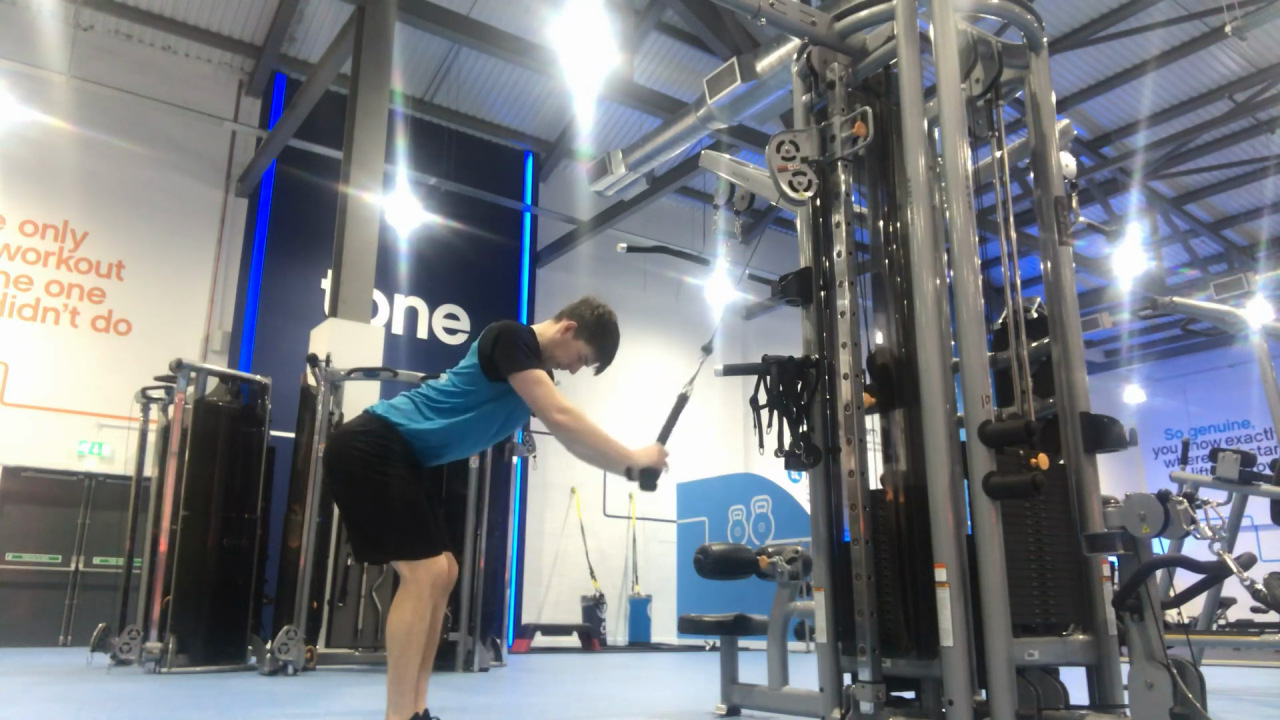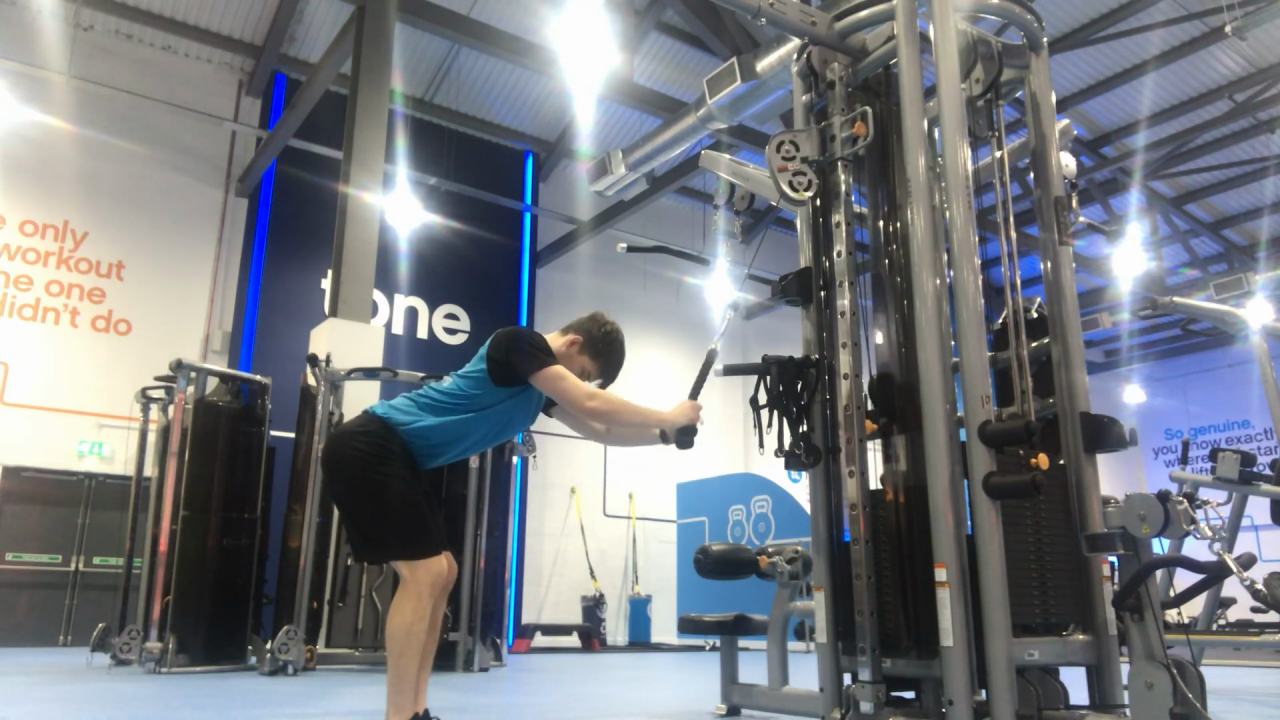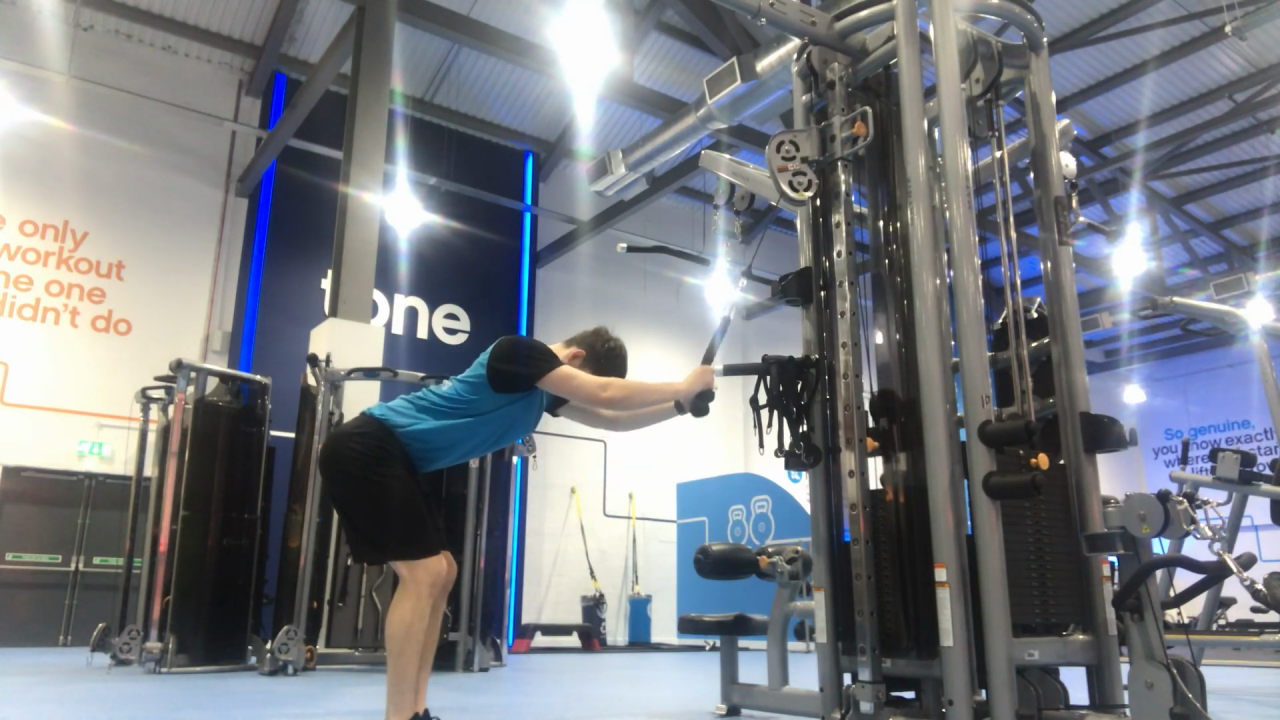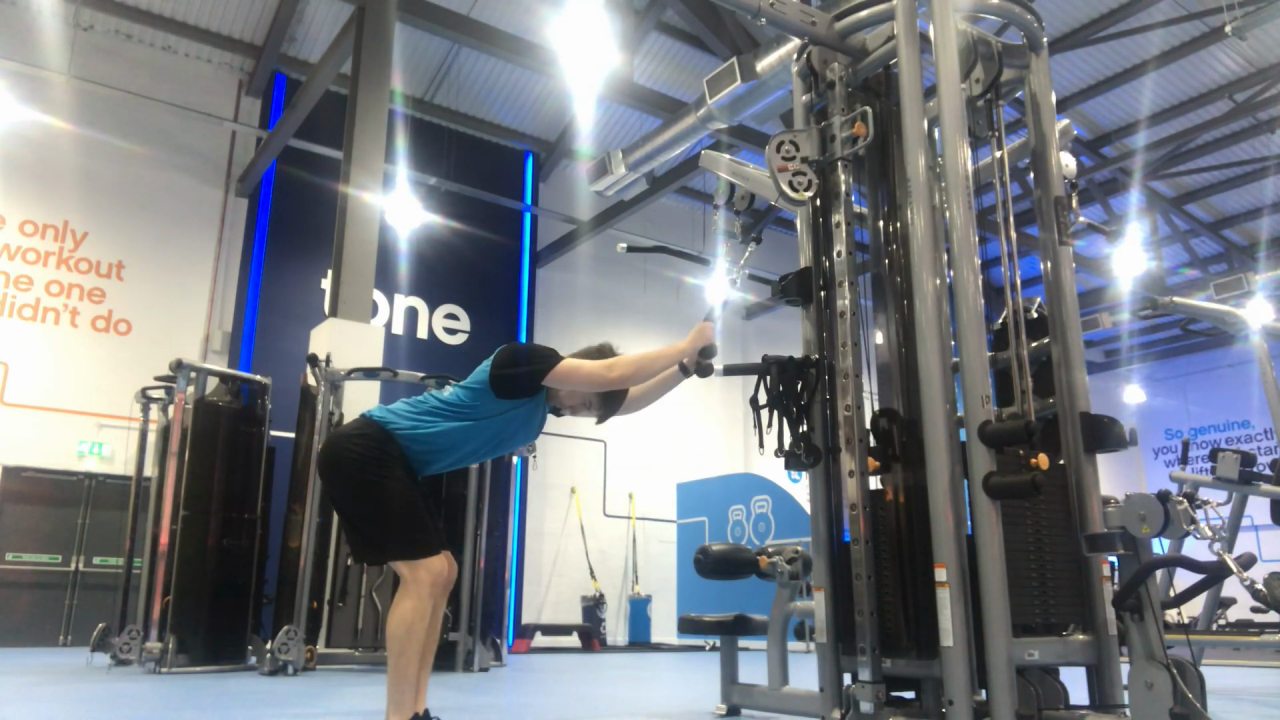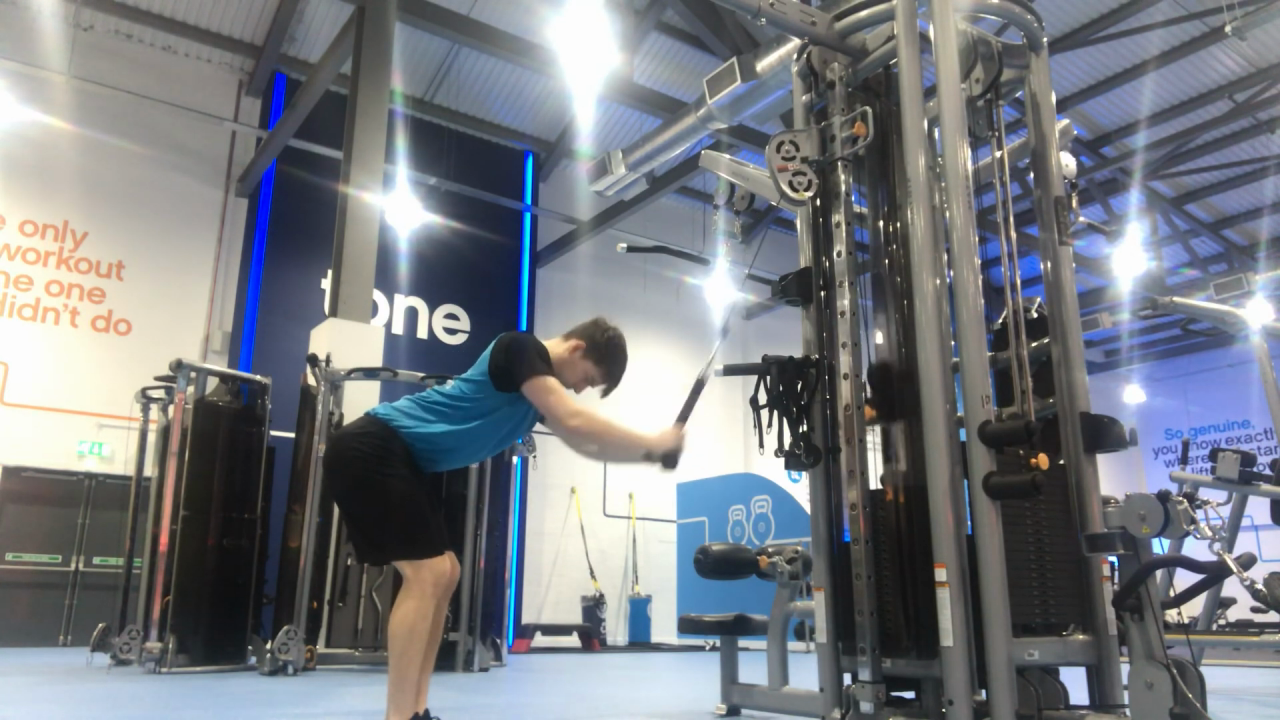
dt=0.5s
person 1, frame 1
left shoulder: (535, 373)
right shoulder: (510, 338)
left elbow: (572, 437)
right elbow: (561, 418)
left wrist: (627, 465)
right wrist: (631, 460)
left hip: (403, 458)
right hip: (371, 448)
left knee: (441, 573)
right knee: (425, 573)
person 1, frame 2
left shoulder: (541, 384)
right shoulder: (519, 343)
left elbow: (599, 428)
right elbow: (592, 404)
left wrist: (665, 432)
right wrist: (668, 418)
left hip: (395, 456)
right hip: (368, 448)
left knee: (440, 573)
right knee: (424, 574)
person 1, frame 3
left shoulder: (545, 387)
right shoulder: (520, 352)
left elbow: (611, 417)
right elbow: (606, 394)
left wrist: (680, 403)
right wrist: (684, 387)
left hip: (391, 457)
right hip: (367, 449)
left knee: (439, 573)
right knee: (423, 573)
person 1, frame 4
left shoulder: (545, 394)
right shoulder: (521, 360)
left elbow: (625, 399)
right elbow: (614, 375)
left wrist: (686, 367)
right wrist: (687, 346)
left hip: (386, 458)
right hip: (364, 450)
left knee: (440, 573)
right knee: (423, 574)
person 1, frame 5
left shoulder: (540, 388)
right shoulder: (520, 350)
left elbow: (587, 443)
right elbow: (575, 422)
left wrist: (648, 450)
right wrist: (651, 442)
left hip: (392, 458)
right hip: (370, 450)
left knee: (441, 573)
right knee: (427, 574)
